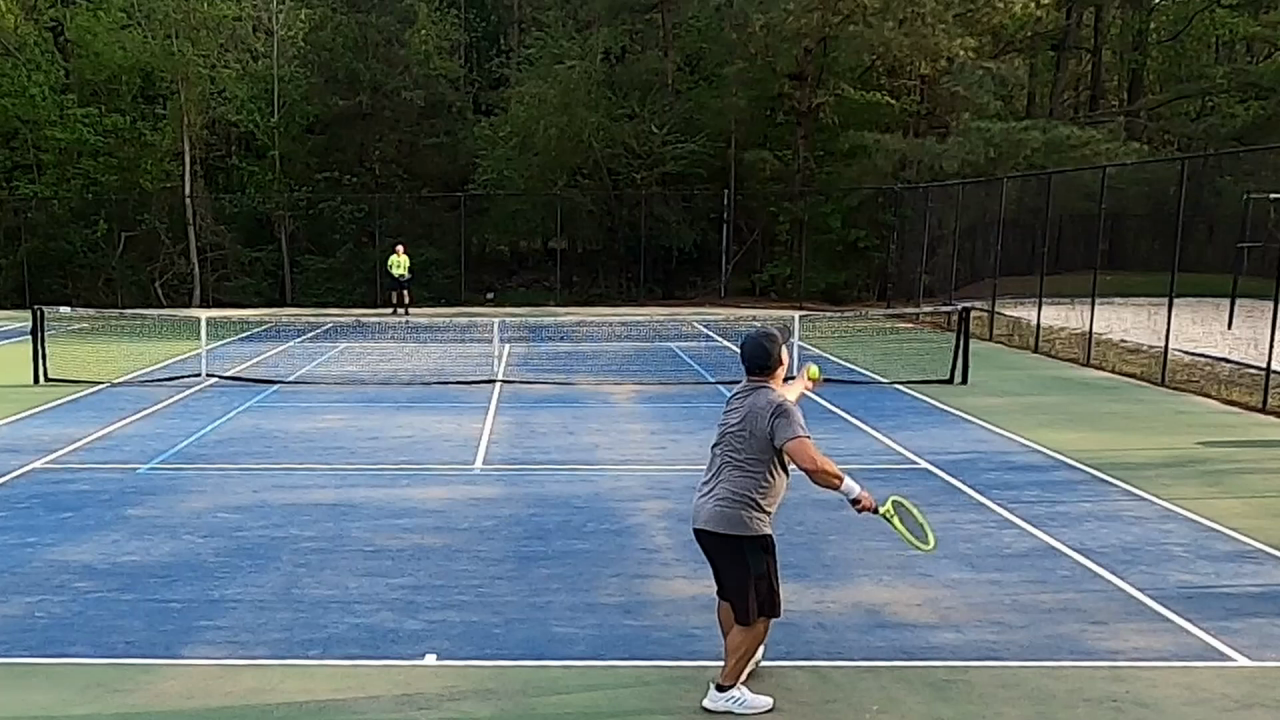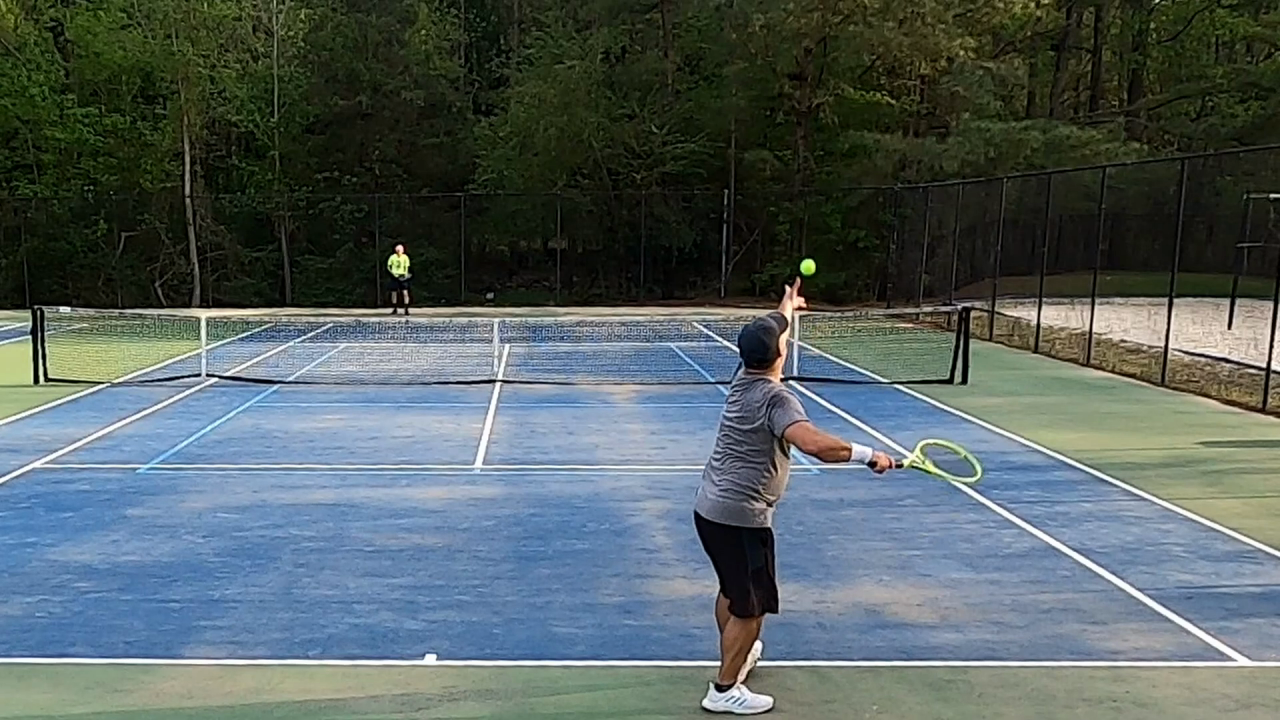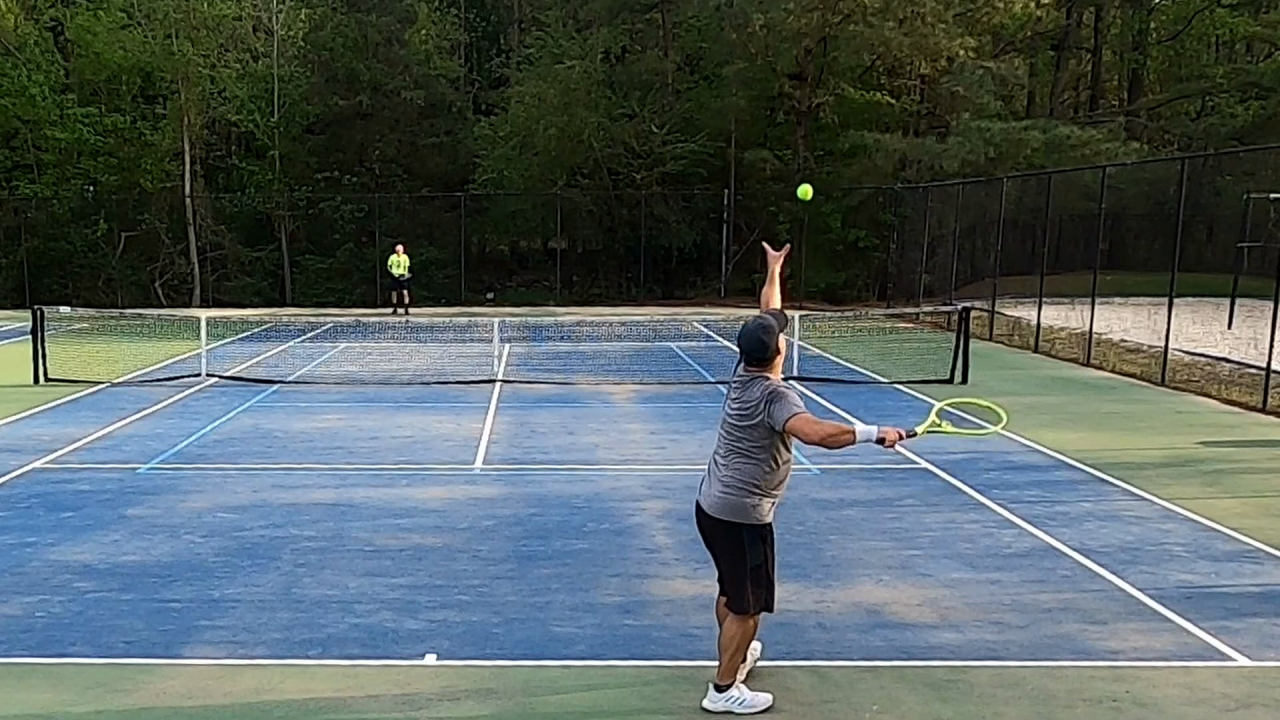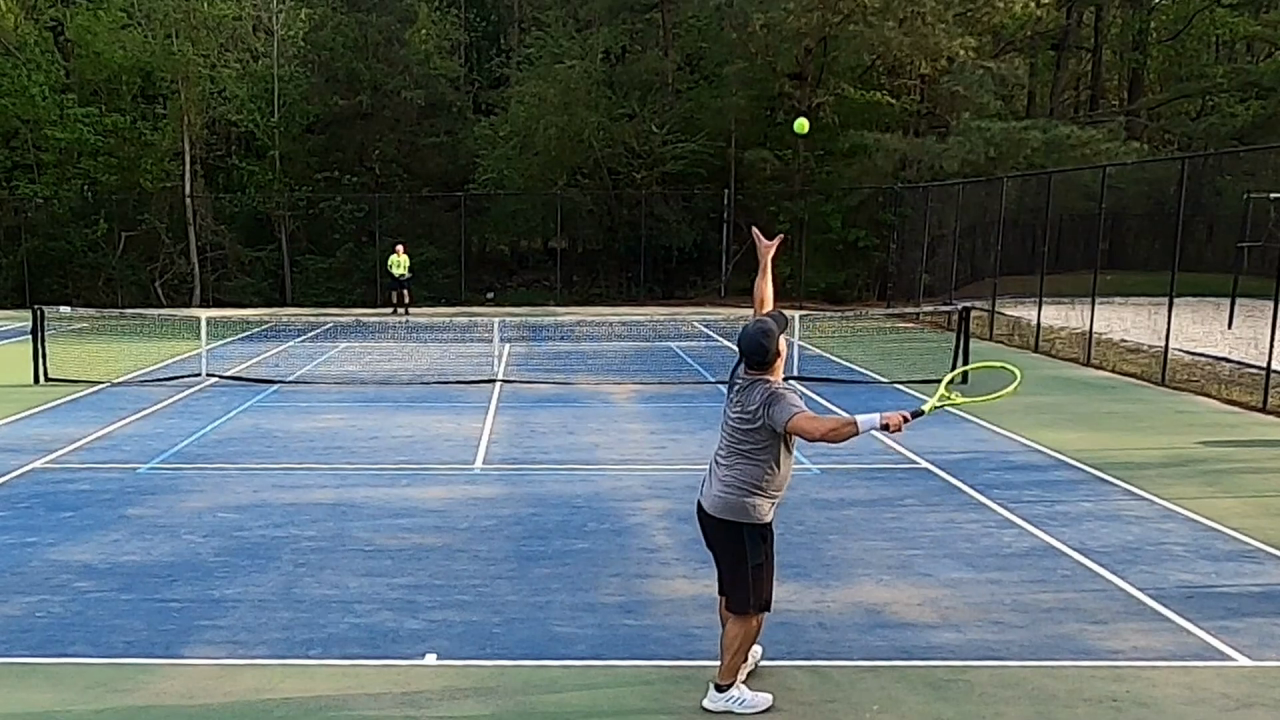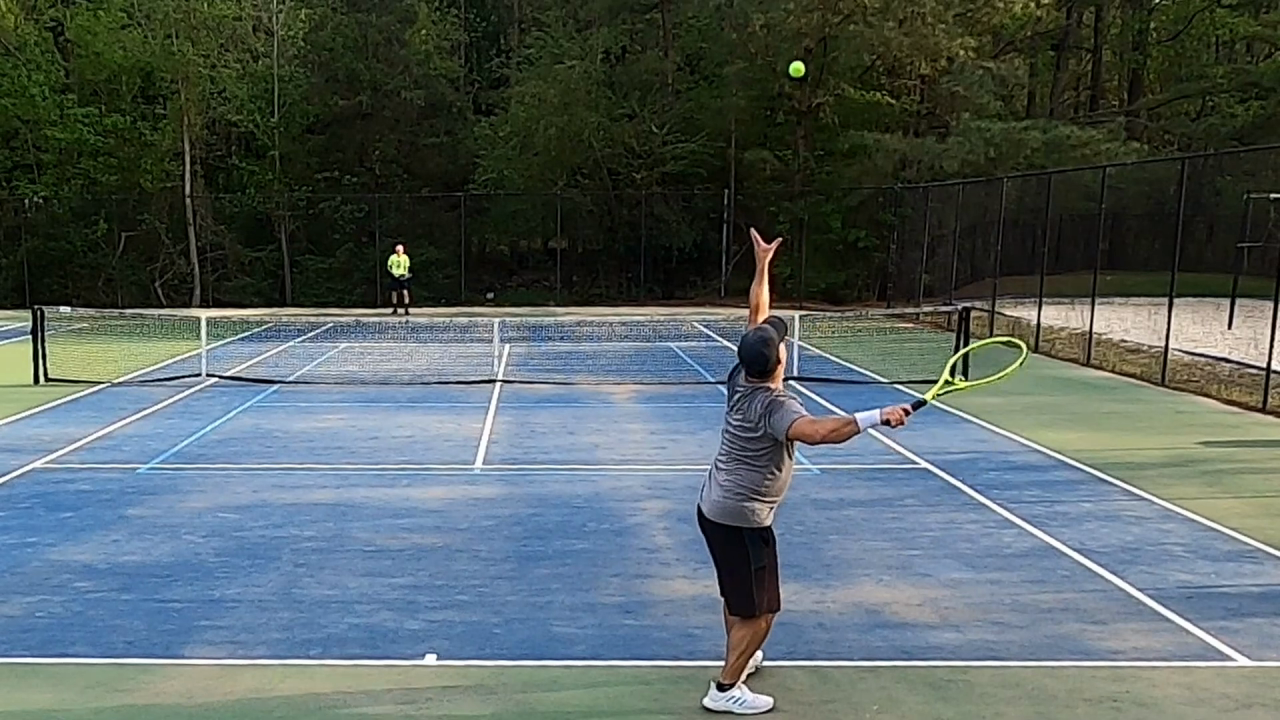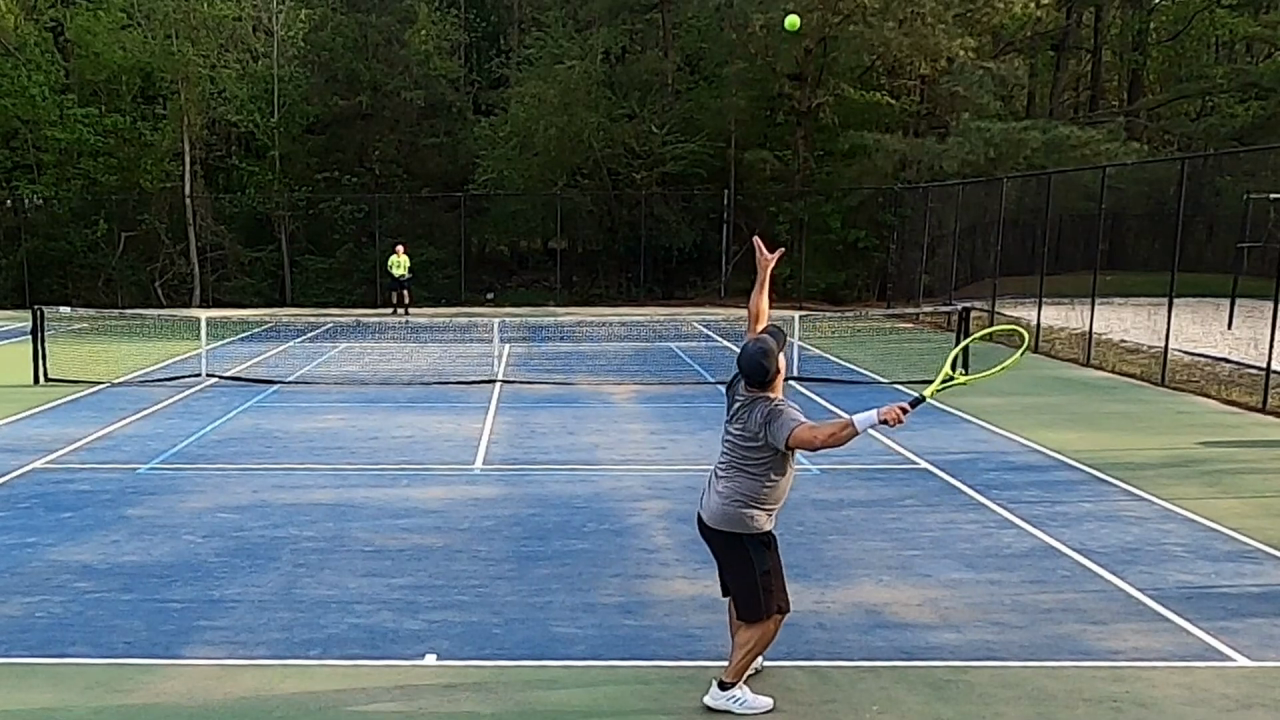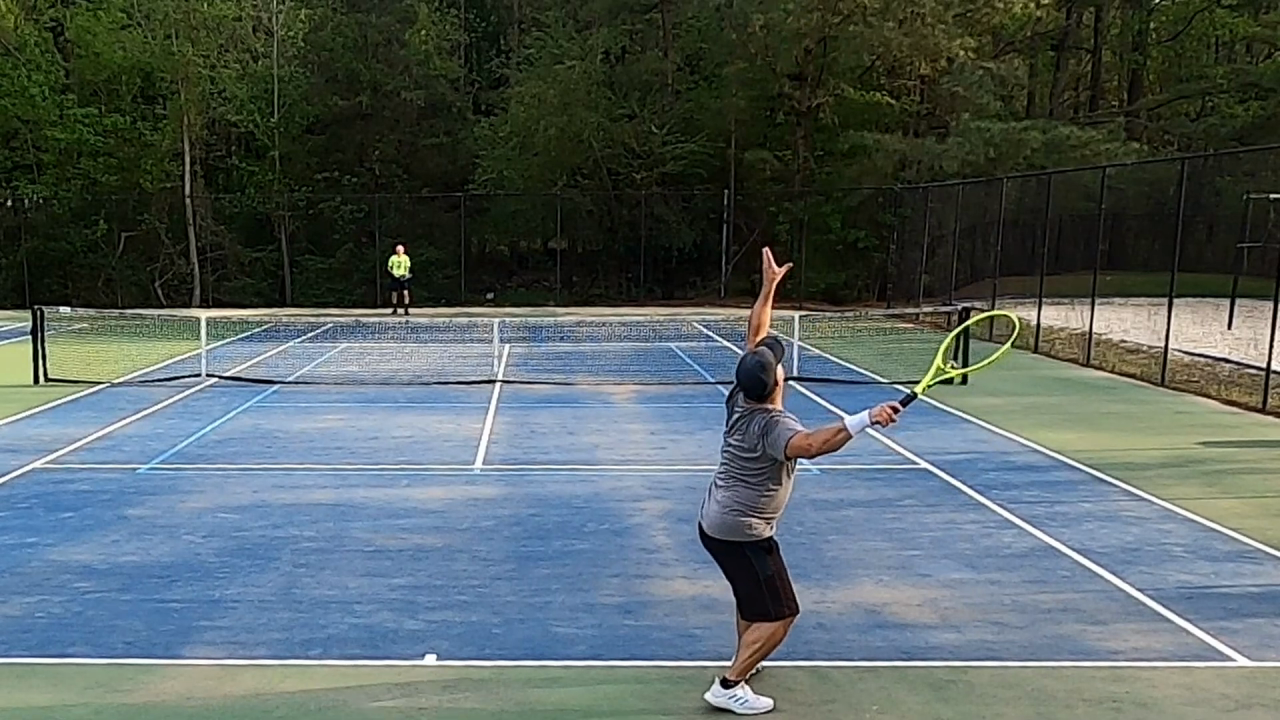
dt=0.7s
person 1, frame 1
left shoulder: (741, 394)
right shoulder: (779, 408)
right elbow: (811, 463)
left wrist: (799, 386)
right wrist: (853, 490)
left hip: (707, 516)
right hip: (740, 524)
left knee: (733, 595)
right knee: (757, 612)
left ankle: (738, 658)
right ankle: (725, 690)
person 1, frame 2
left shoulder: (743, 380)
right shoulder: (776, 398)
left elbow: (766, 340)
right elbow: (815, 443)
left wrist: (787, 309)
right wrist: (867, 454)
left hip: (709, 509)
right hip: (740, 518)
left knee: (731, 593)
right knee: (751, 608)
left ankle: (737, 654)
right ankle: (724, 690)
person 1, frame 3
left shoulder: (744, 372)
right shoulder: (776, 395)
left elbow: (764, 318)
right elbow: (817, 433)
left wrist: (774, 270)
right wrist: (874, 433)
left hip: (712, 505)
right hip: (742, 515)
left knee: (731, 593)
right knee: (747, 606)
left ankle: (735, 655)
right ankle: (724, 689)
person 1, frame 4
left shoulder: (743, 373)
right shoulder: (775, 398)
left elbow: (761, 312)
right elbow: (819, 428)
left wrist: (765, 261)
right wrist: (877, 420)
left hip: (714, 505)
right hip: (742, 515)
left knee: (734, 596)
right knee: (748, 608)
left ankle: (737, 657)
right ankle: (724, 689)
person 1, frame 5
left shoulder: (741, 379)
right shoulder: (775, 405)
left elbow: (756, 318)
right elbow: (818, 431)
left wrist: (762, 264)
right wrist: (876, 416)
left hip: (714, 507)
right hip: (742, 519)
left knee: (738, 596)
right knee: (758, 612)
left ankle: (739, 659)
person 1, frame 6
left shoulder: (741, 387)
right shoulder: (775, 414)
left elbow: (755, 326)
right elbow: (816, 437)
left wrist: (764, 273)
right wrist: (873, 417)
left hip: (714, 514)
right hip: (742, 525)
left knee: (745, 596)
right knee: (767, 614)
left ankle: (742, 659)
person 1, frame 7
left shoulder: (742, 398)
right shoulder: (773, 425)
left elbow: (755, 338)
right elbow: (810, 445)
left wrist: (769, 286)
right wrist: (865, 420)
left hip: (716, 521)
right hip: (741, 533)
left knee: (752, 597)
right knee: (778, 616)
left ankle: (744, 658)
right ankle: (729, 686)
